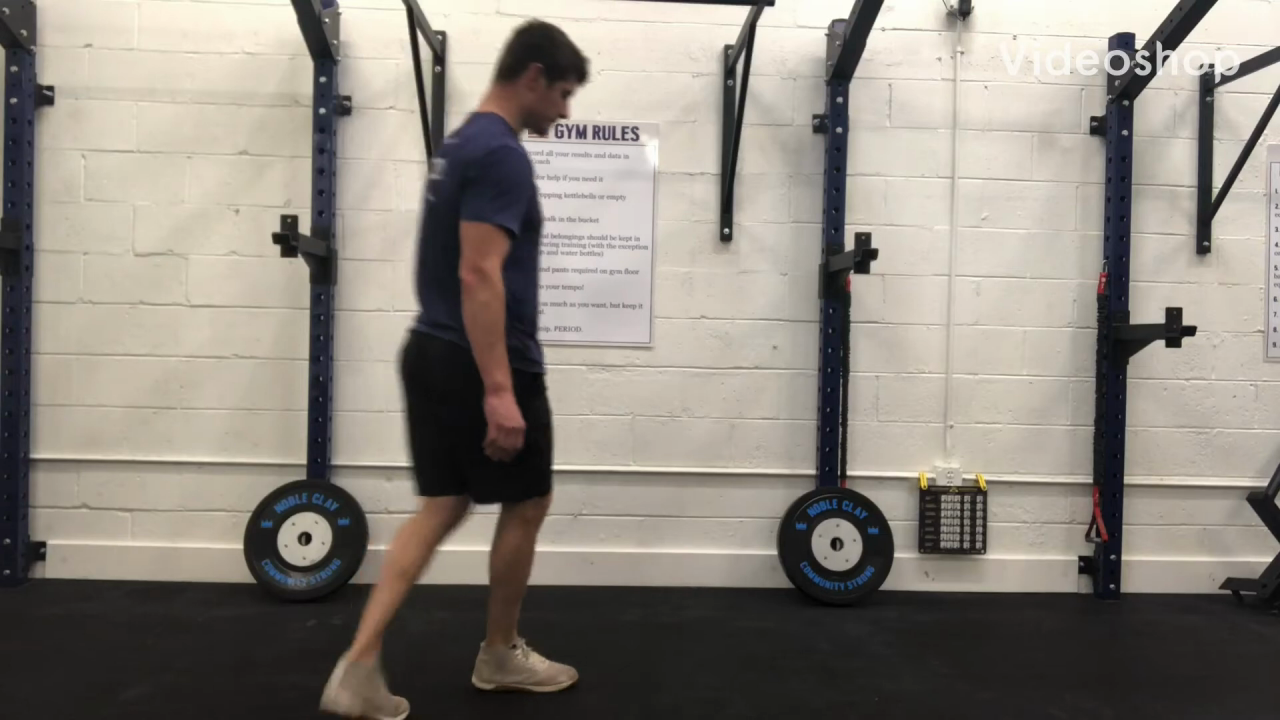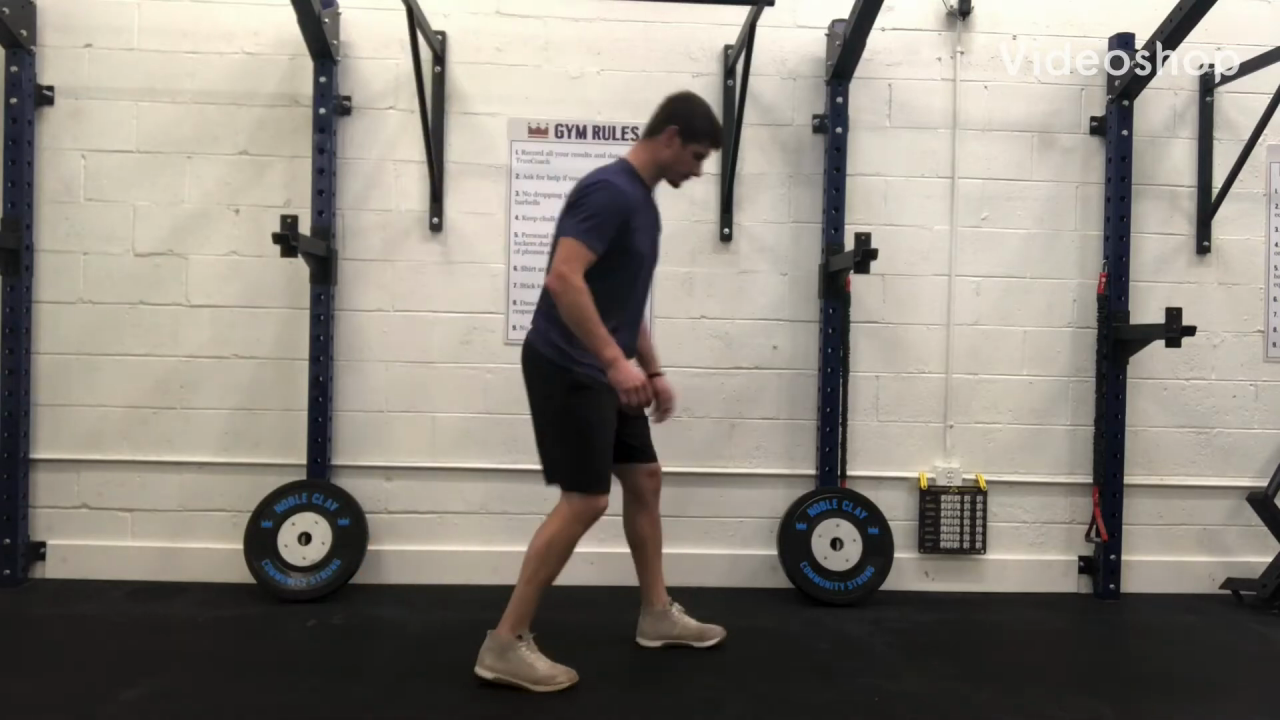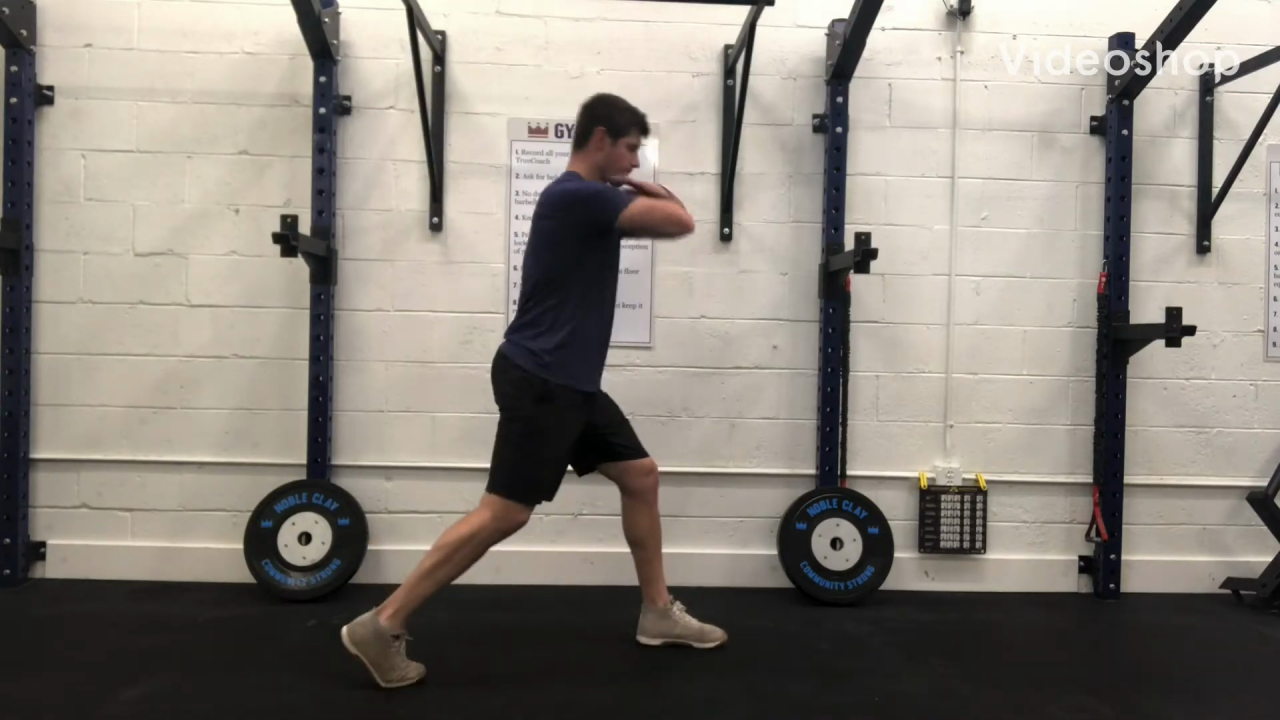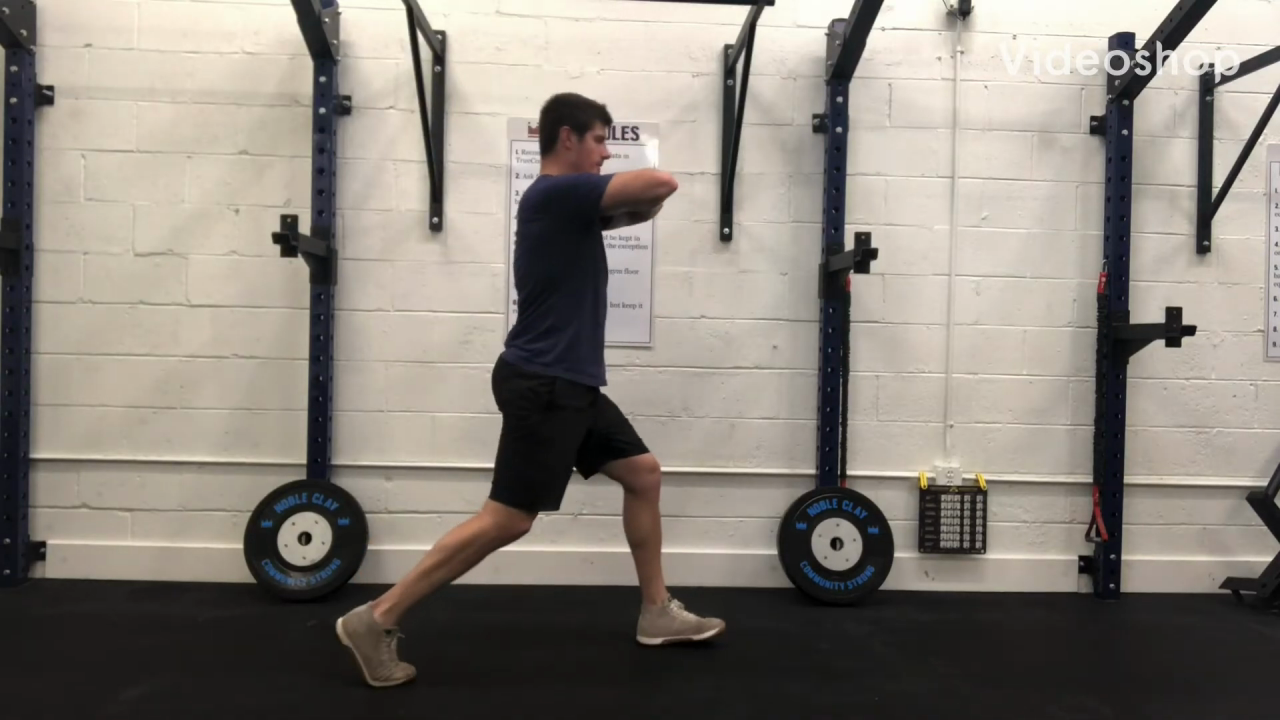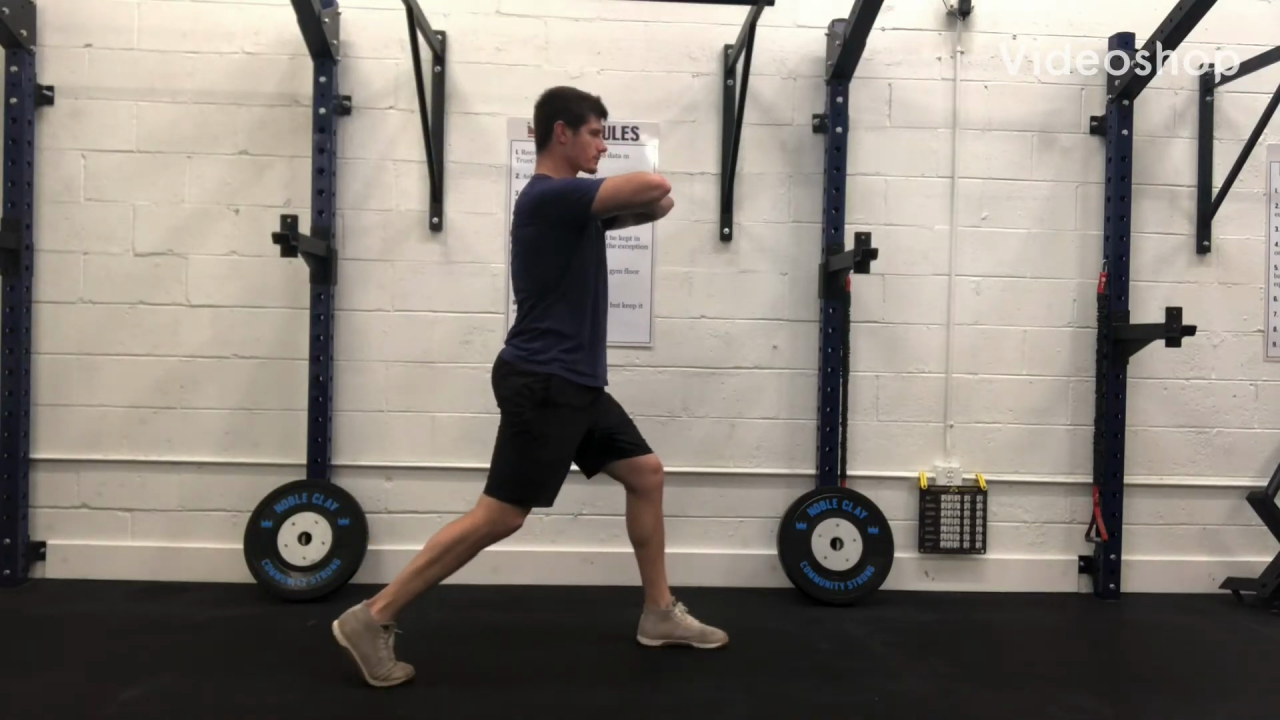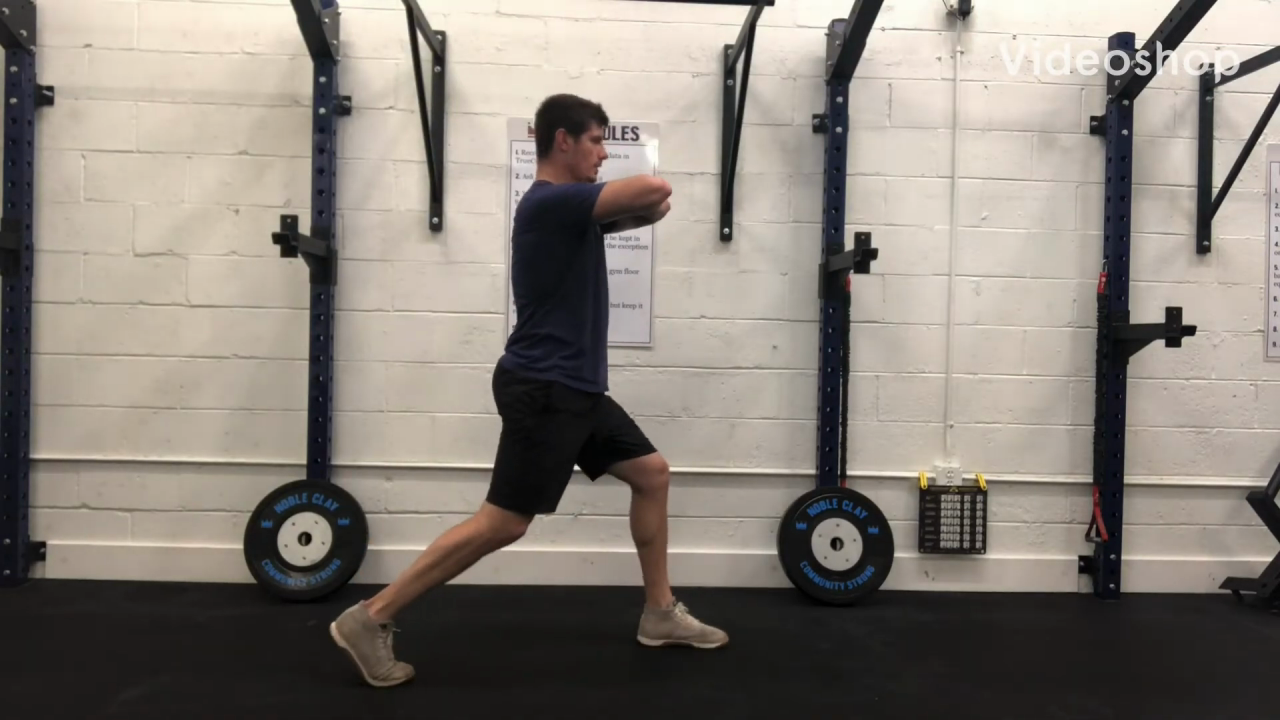
dt=0.7s
person 1, frame 1
left shoulder: (460, 145)
right shoulder: (501, 155)
right elbow: (480, 276)
right wrist: (499, 390)
left hip: (432, 351)
right hip: (487, 363)
left knee: (441, 507)
right knee: (526, 503)
right ankle: (500, 654)
person 1, frame 2
left shoulder: (642, 200)
right shoulder: (609, 191)
right elbow: (563, 278)
left wrist: (648, 368)
right wrist: (617, 360)
left hip: (601, 369)
right hip: (566, 366)
left knee: (644, 480)
right knee: (585, 500)
left ankle: (657, 613)
right ankle: (507, 642)
person 1, frame 3
left shoulder: (594, 200)
right shoulder: (577, 196)
left elbow: (666, 214)
right elbow: (678, 224)
left wrist: (648, 192)
right wrist: (661, 201)
left hip: (573, 380)
right hip: (537, 379)
left knee: (641, 477)
right knee: (505, 511)
left ankle: (658, 612)
right ankle: (383, 627)
person 1, frame 4
left shoulder: (573, 202)
right shoulder: (556, 193)
left elbow: (641, 204)
right elbow: (661, 183)
left wrist: (638, 205)
right wrist: (642, 199)
left hip: (571, 381)
right hip: (540, 383)
left knee: (643, 473)
right knee: (506, 518)
left ankle: (658, 612)
right ankle: (376, 621)
person 1, frame 5
left shoulder: (569, 199)
right shoulder: (550, 197)
left elbow: (652, 203)
right elbow: (654, 187)
left wrist: (648, 205)
right wrist: (647, 201)
left hip: (576, 381)
right hip: (542, 382)
left knee: (647, 476)
right knee: (499, 515)
left ankle: (660, 613)
right ankle: (372, 619)
person 1, frame 6
left shoulder: (568, 207)
right shoulder: (550, 202)
left elbow: (647, 207)
right elbow: (654, 189)
left wrist: (647, 208)
right wrist: (647, 202)
left hip: (576, 388)
right hip: (543, 389)
left knee: (652, 474)
right knee: (502, 523)
left ankle: (661, 613)
right ankle: (370, 619)
